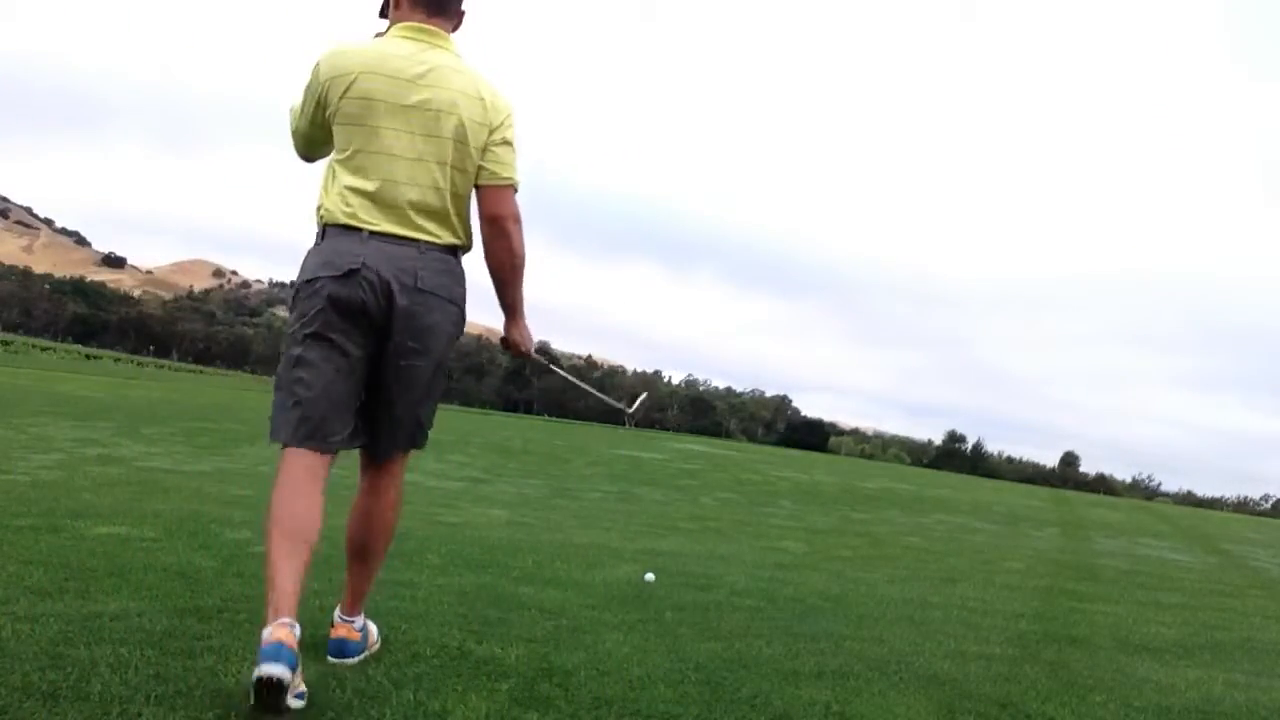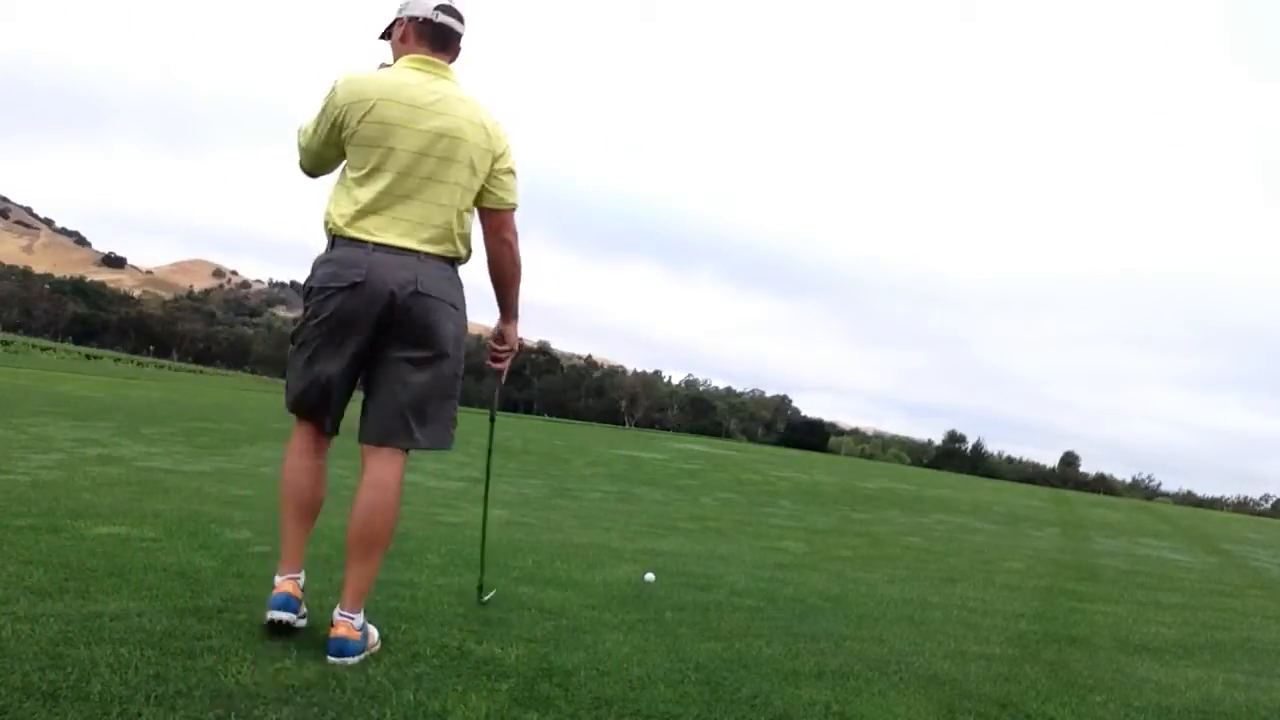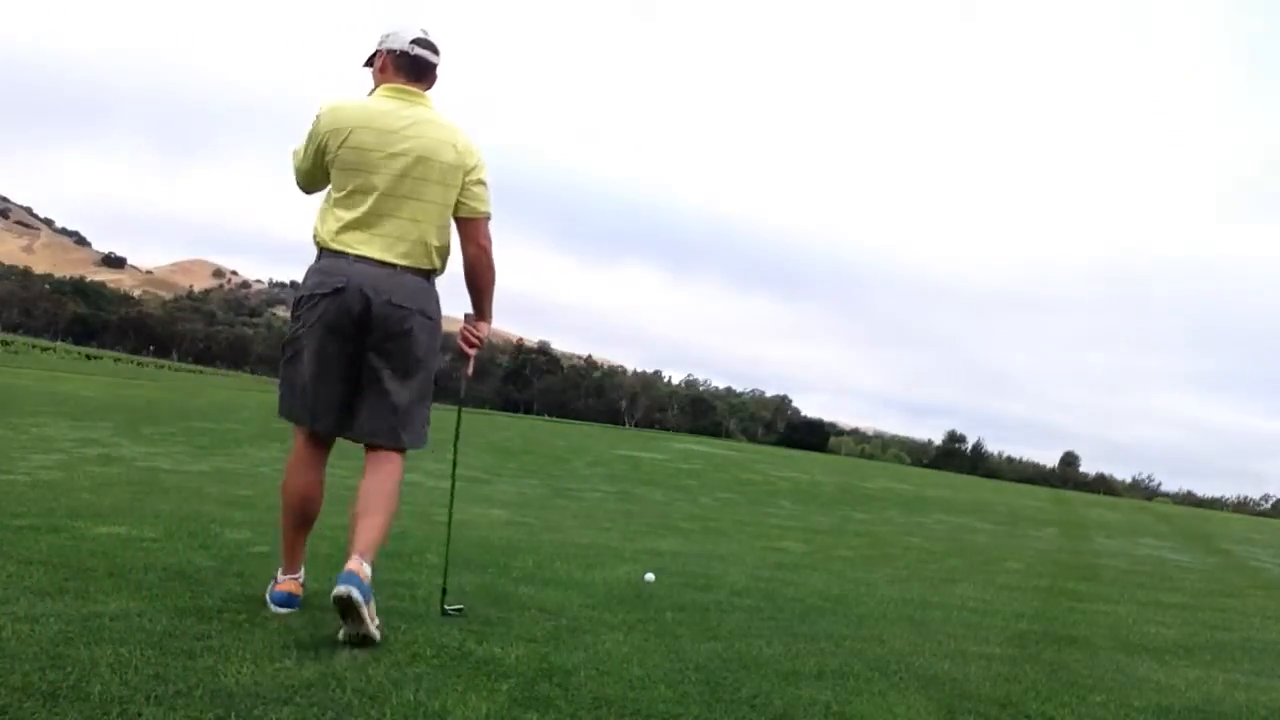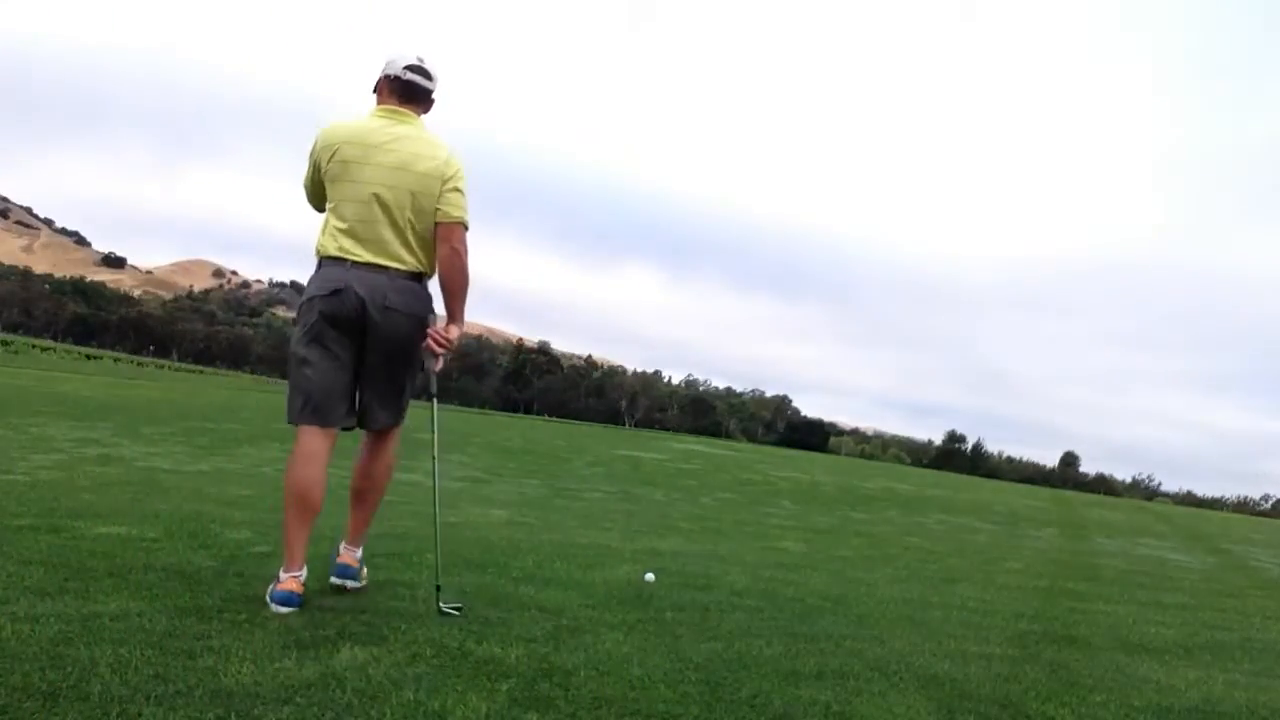
dt=0.3s
person 1, frame 1
left shoulder: (343, 64)
right shoulder: (485, 98)
left elbow: (306, 145)
right elbow: (502, 224)
right wrist: (514, 315)
left hip: (344, 264)
right hip: (431, 283)
left knee: (308, 450)
right knee: (384, 461)
left ankle: (282, 630)
right ankle: (350, 621)
person 1, frame 2
left shoulder: (356, 89)
right shoulder: (485, 125)
left elbow: (312, 161)
right elbow: (502, 236)
right wrist: (508, 319)
left hip: (349, 268)
right hip: (432, 287)
left knee: (311, 425)
right knee: (385, 452)
left ankle: (289, 580)
right ankle: (348, 621)
person 1, frame 3
left shoulder: (338, 117)
right shoulder: (458, 145)
left elbow: (305, 180)
right elbow: (477, 244)
right wrist: (481, 317)
left hip: (336, 281)
right hip: (409, 296)
left knee: (312, 440)
right knee: (386, 451)
left ankle: (289, 578)
right ankle: (356, 572)
person 1, frame 4
left shoulder: (335, 137)
right shoulder: (442, 158)
right elbow: (452, 247)
right wrist: (453, 319)
left hip: (335, 284)
right hip: (402, 297)
left knee: (316, 431)
right knee: (383, 430)
left ankle: (291, 576)
right ankle: (350, 551)
